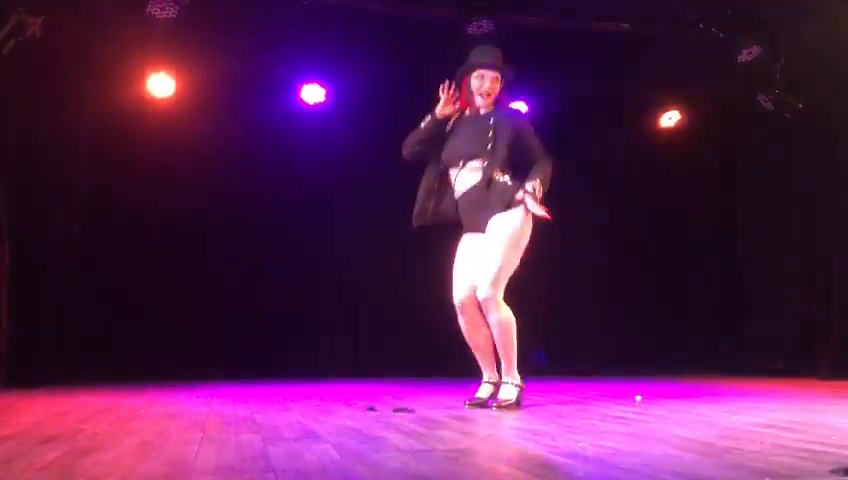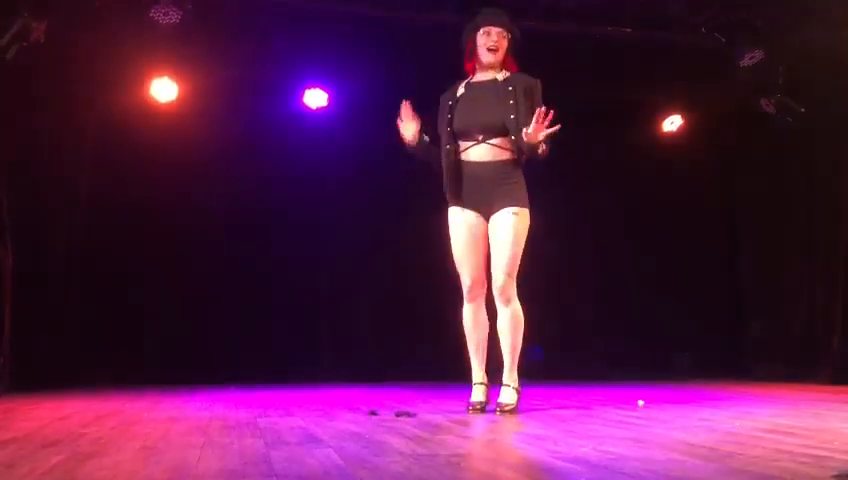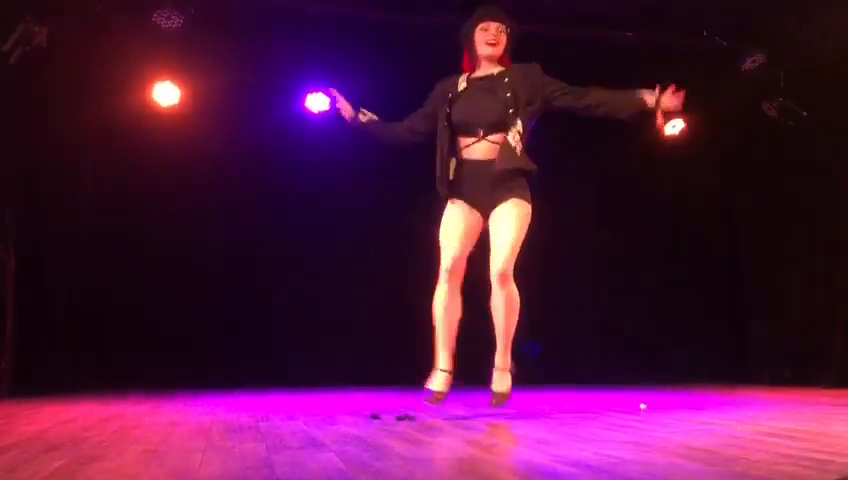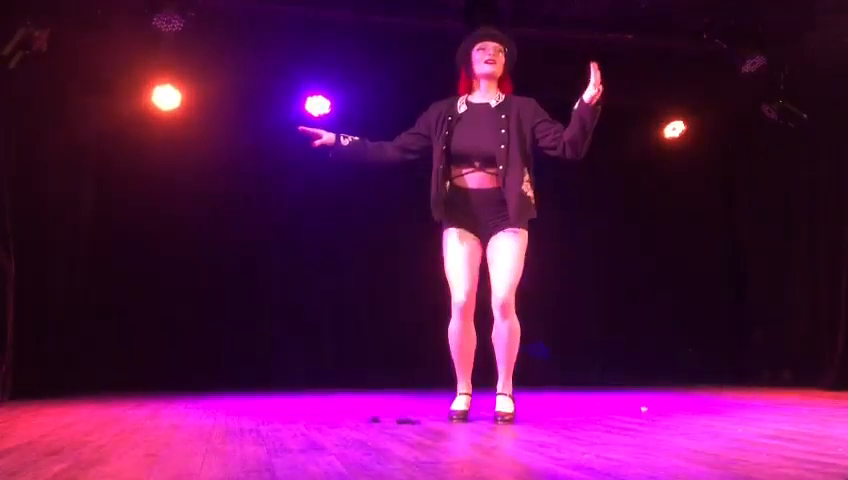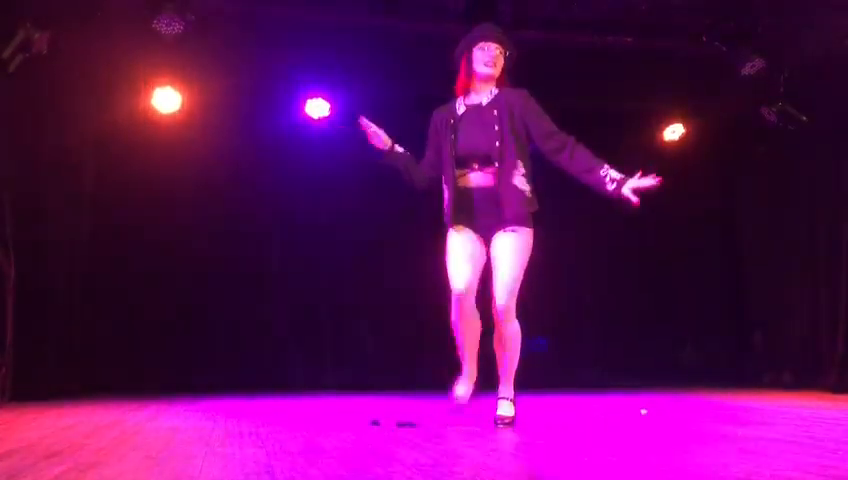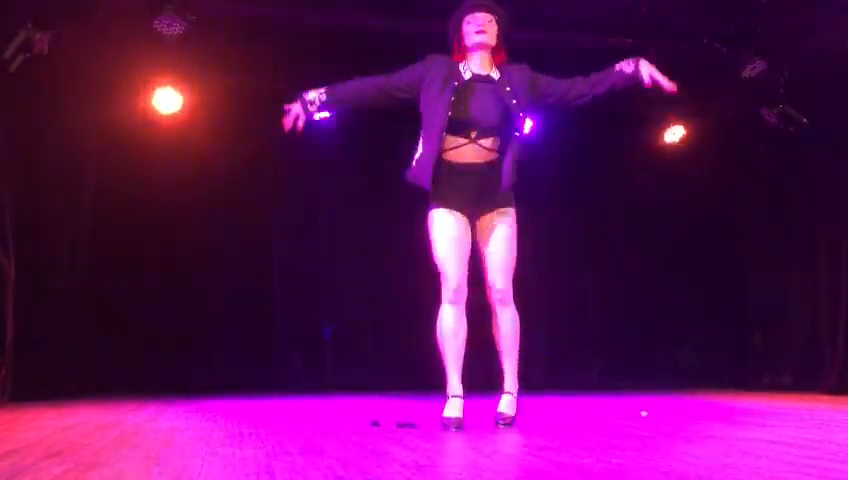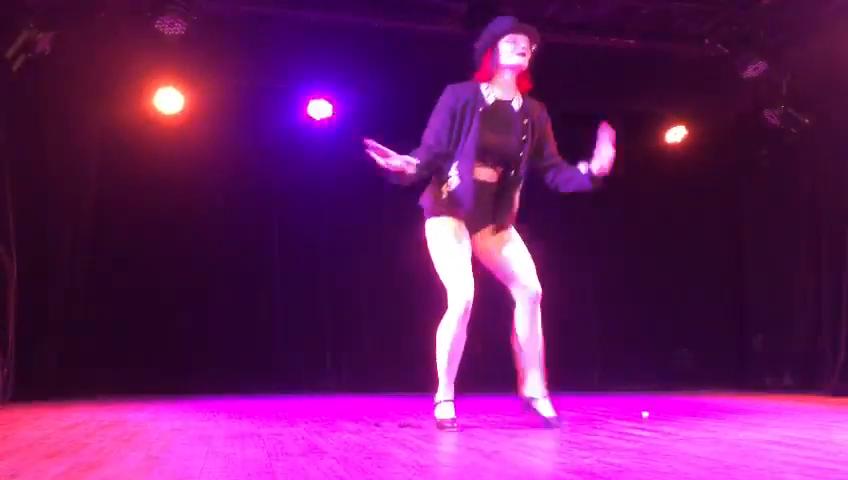
dt=0.4s
person 1, frame 1
left shoulder: (509, 118)
right shoulder: (452, 126)
left elbow: (541, 161)
right elbow: (410, 152)
left wrist: (531, 192)
right wrist: (437, 117)
left hip: (506, 212)
right hip: (472, 225)
left knee: (487, 293)
right knee: (463, 301)
left ankle: (511, 379)
right ankle: (490, 378)
person 1, frame 2
left shoulder: (524, 86)
right shoulder: (453, 95)
left elbow: (531, 149)
right elbow: (444, 155)
left wrist: (533, 141)
right wrist: (414, 139)
left hip: (507, 192)
right hip: (464, 195)
left knee: (503, 287)
right knee: (472, 289)
left ankle: (509, 383)
right ankle: (478, 382)
person 1, frame 3
left shoulder: (525, 78)
right shoulder: (449, 89)
left elbow: (584, 100)
right elbow: (409, 130)
left wrist: (644, 100)
right wrist: (359, 117)
left hip: (508, 188)
right hip: (463, 191)
left knee: (501, 272)
right knee: (449, 268)
left ankle: (502, 364)
right ankle: (442, 367)
person 1, frame 4
left shoulder: (522, 109)
right shoulder: (444, 112)
left elbow: (568, 148)
right elbow: (396, 150)
left wrist: (588, 104)
right wrist: (340, 141)
left hip: (507, 217)
right hip: (460, 217)
left knee: (503, 302)
right knee: (462, 304)
left ankle: (504, 391)
right ankle: (463, 391)
person 1, frame 5
left shoulder: (515, 102)
right shoulder: (445, 116)
left elbow: (561, 147)
right elbow: (424, 175)
left wrist: (615, 181)
right wrist: (390, 148)
left hip: (509, 216)
right hip: (464, 218)
left knee: (503, 306)
right knee: (461, 292)
left ankle: (505, 395)
right ankle: (467, 369)
person 1, frame 6
left shoulder: (516, 79)
right shoulder: (436, 71)
left elbow: (575, 90)
right elbow: (378, 88)
left wrist: (631, 71)
right wrist: (317, 99)
left hip: (494, 195)
right hip: (448, 195)
left knee: (501, 293)
right knee: (454, 291)
left ankle: (509, 390)
right ankle: (454, 395)
person 1, frame 7
left shoulder: (535, 112)
right shoulder: (460, 96)
left elbow: (554, 175)
right elbow: (430, 153)
left wrist: (593, 169)
right wrist: (406, 165)
left hip: (494, 216)
right hip: (448, 211)
left knee: (529, 291)
right knee: (462, 299)
left ankle: (533, 386)
right ankle: (445, 397)
